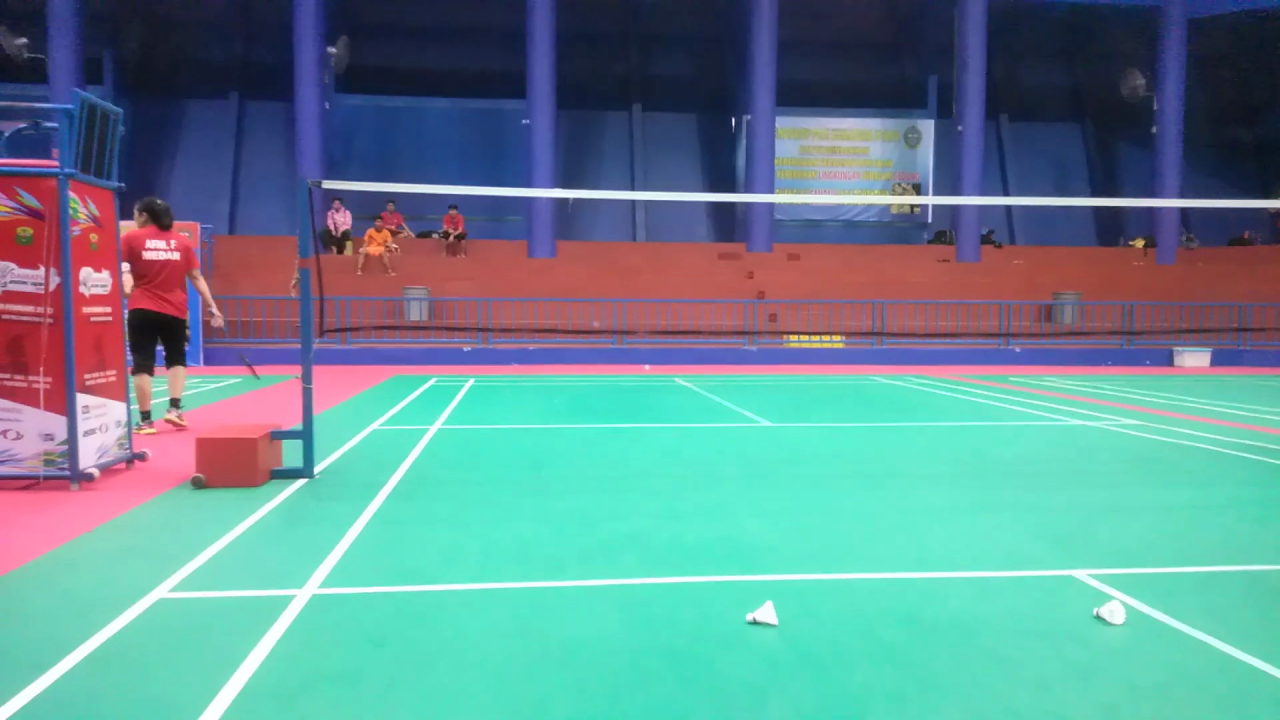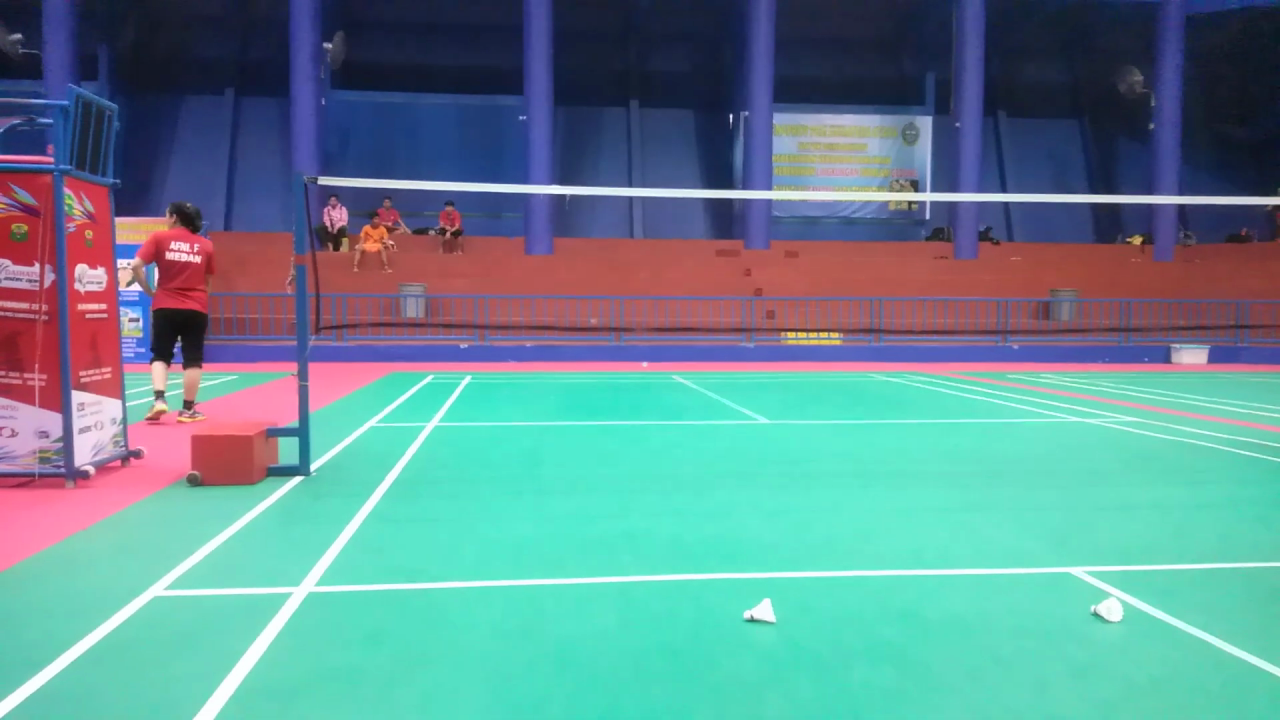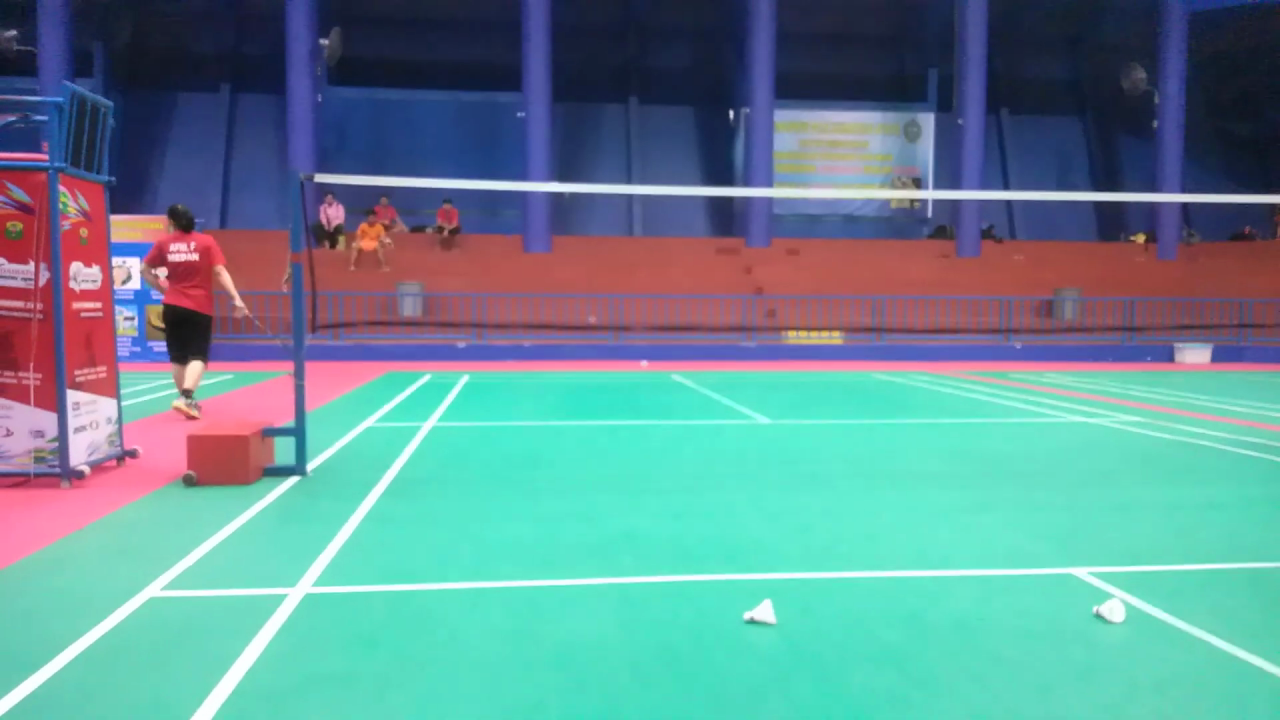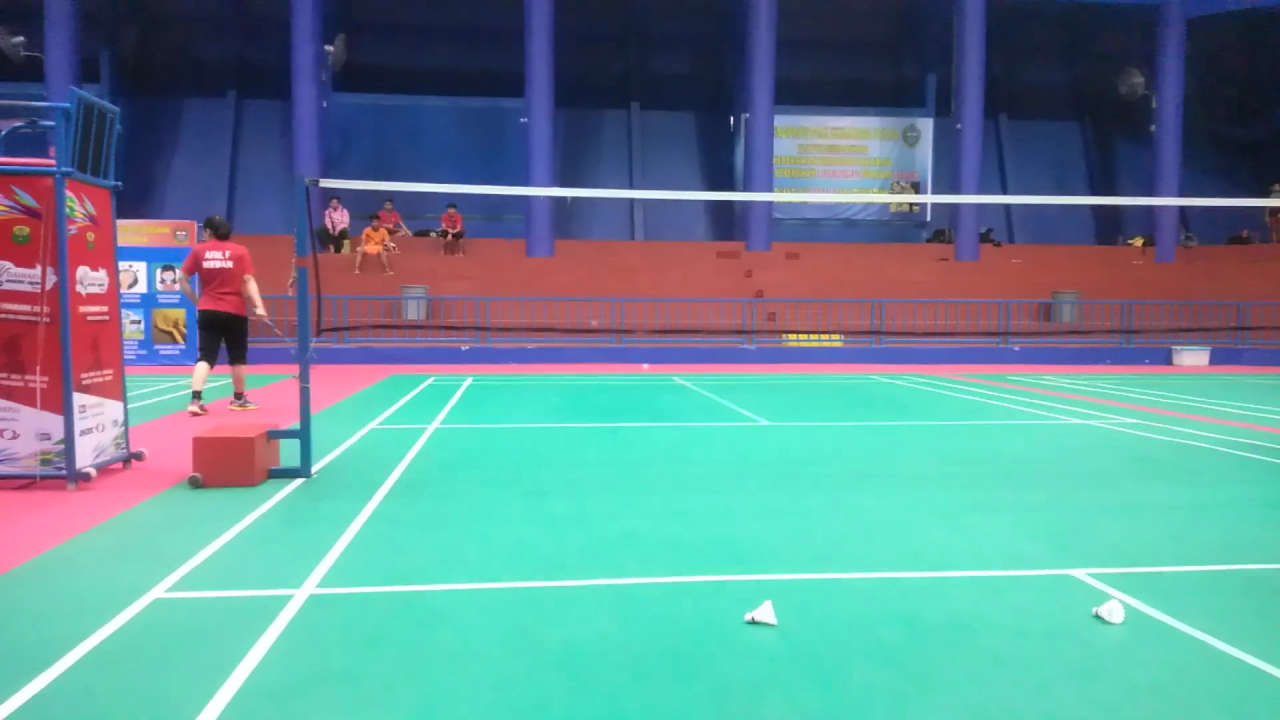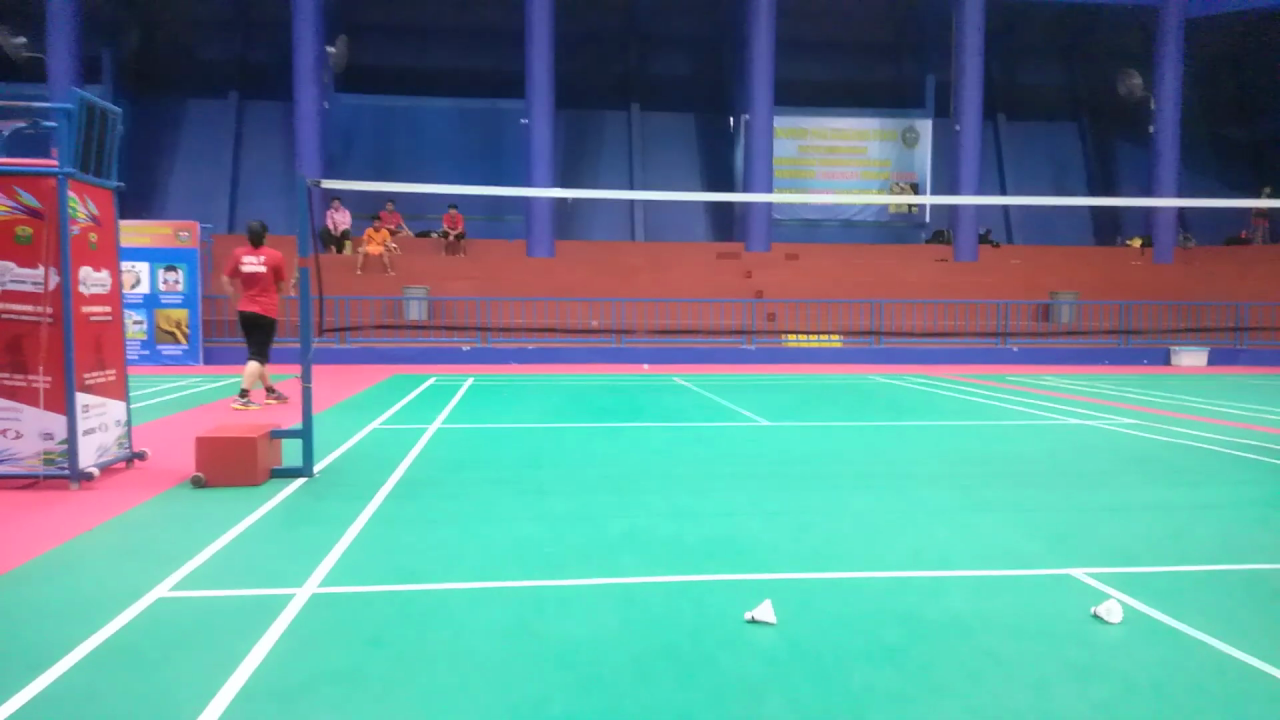
dt=0.7s
person 1, frame 1
left shoulder: (132, 238)
right shoulder: (182, 241)
right elbow: (196, 277)
left wrist: (123, 291)
right wrist: (212, 307)
left hip: (142, 311)
right hip: (174, 311)
left knee: (142, 365)
right knee: (176, 360)
left ankle: (145, 420)
right ankle: (174, 408)
person 1, frame 2
left shoulder: (160, 238)
right shoulder: (206, 245)
left elbow: (136, 266)
left wrist: (149, 291)
right wrist: (204, 305)
left hip: (165, 307)
right hip: (196, 310)
left knee: (161, 356)
right knee: (193, 360)
left ankle: (159, 399)
right ankle: (188, 409)
person 1, frame 3
left shoulder: (164, 243)
right shoulder: (207, 242)
left elbow: (145, 271)
right elbow: (221, 273)
right wrist: (236, 299)
left hip: (172, 307)
right hip: (200, 307)
left knee: (178, 355)
right knee: (199, 357)
left ankle: (185, 398)
right ankle: (184, 397)
person 1, frame 4
left shoulder: (199, 250)
right shoulder: (240, 251)
left elbow: (182, 279)
right elbow: (248, 281)
left wrist: (196, 301)
right wrist: (259, 306)
left hip: (208, 311)
right hip: (235, 311)
left knee: (205, 357)
right knee: (237, 357)
left ankle: (195, 399)
right ankle: (239, 399)
person 1, frame 5
left shoulder: (239, 254)
right shoulder: (275, 256)
left elbow: (227, 282)
right elbow: (281, 287)
right wrist: (274, 303)
left hip: (245, 311)
right hip: (266, 312)
left knee: (257, 353)
right knee: (258, 356)
left ankle: (270, 391)
right ankle: (242, 397)
